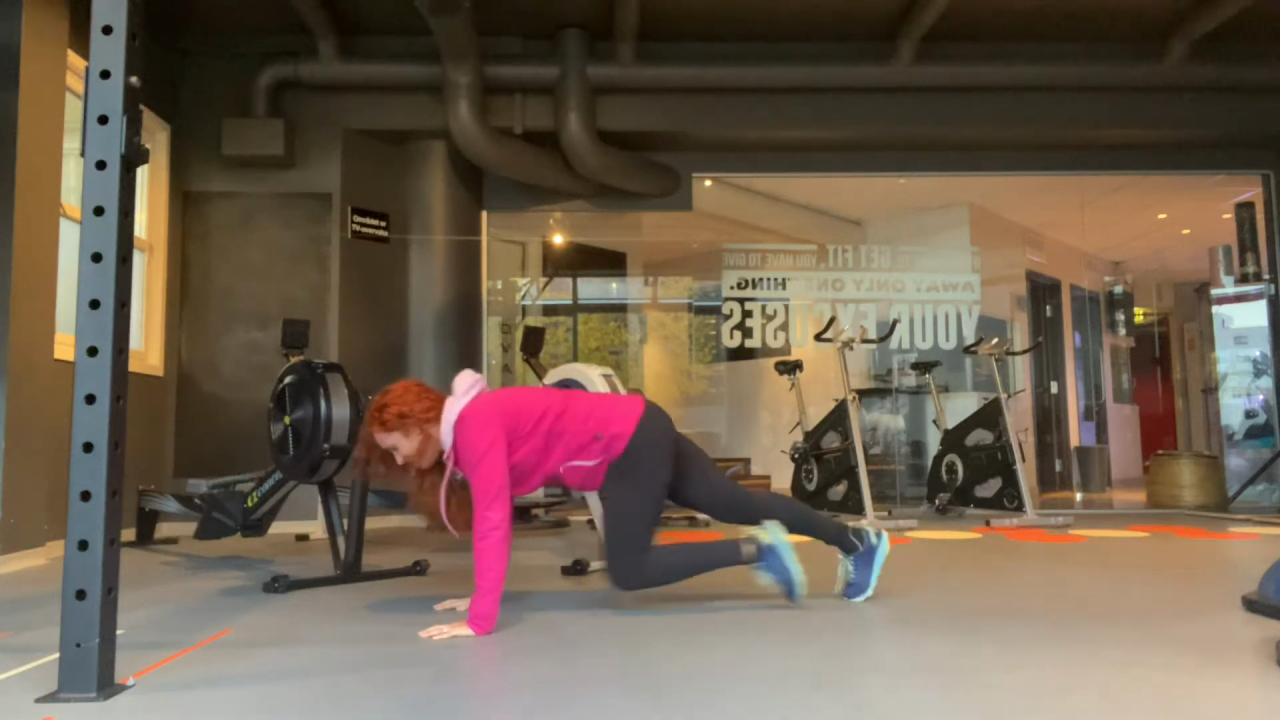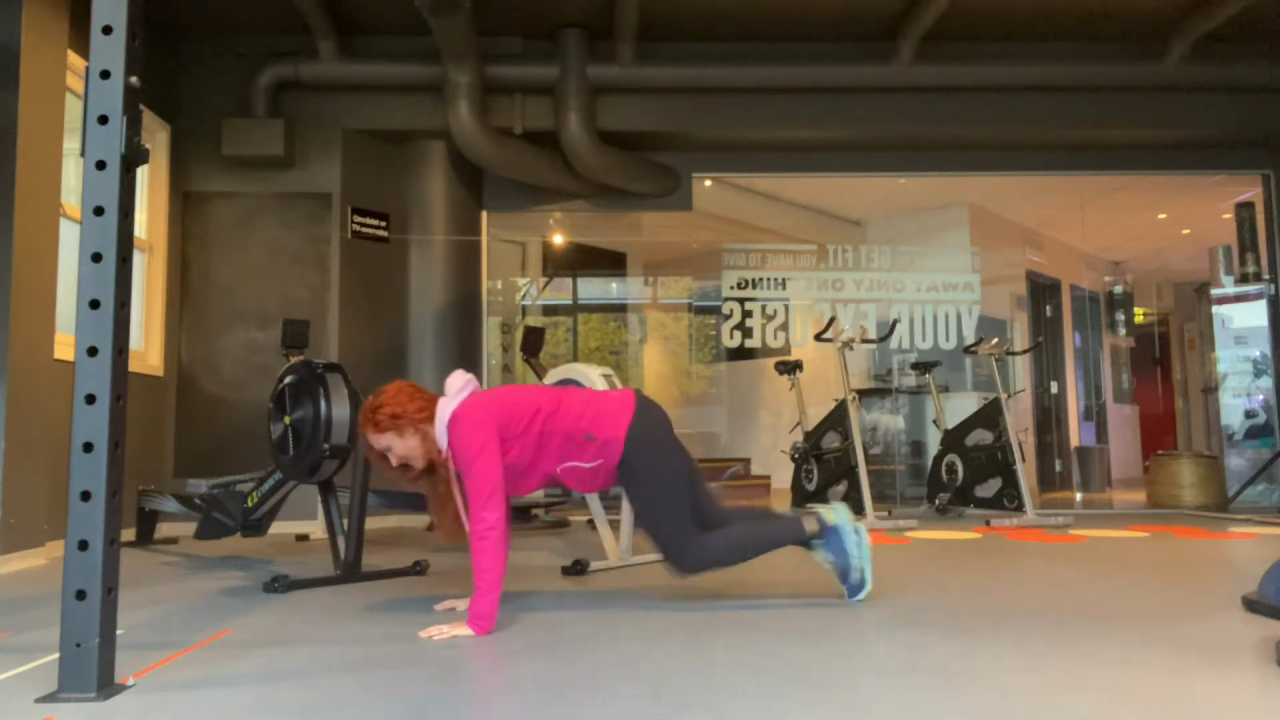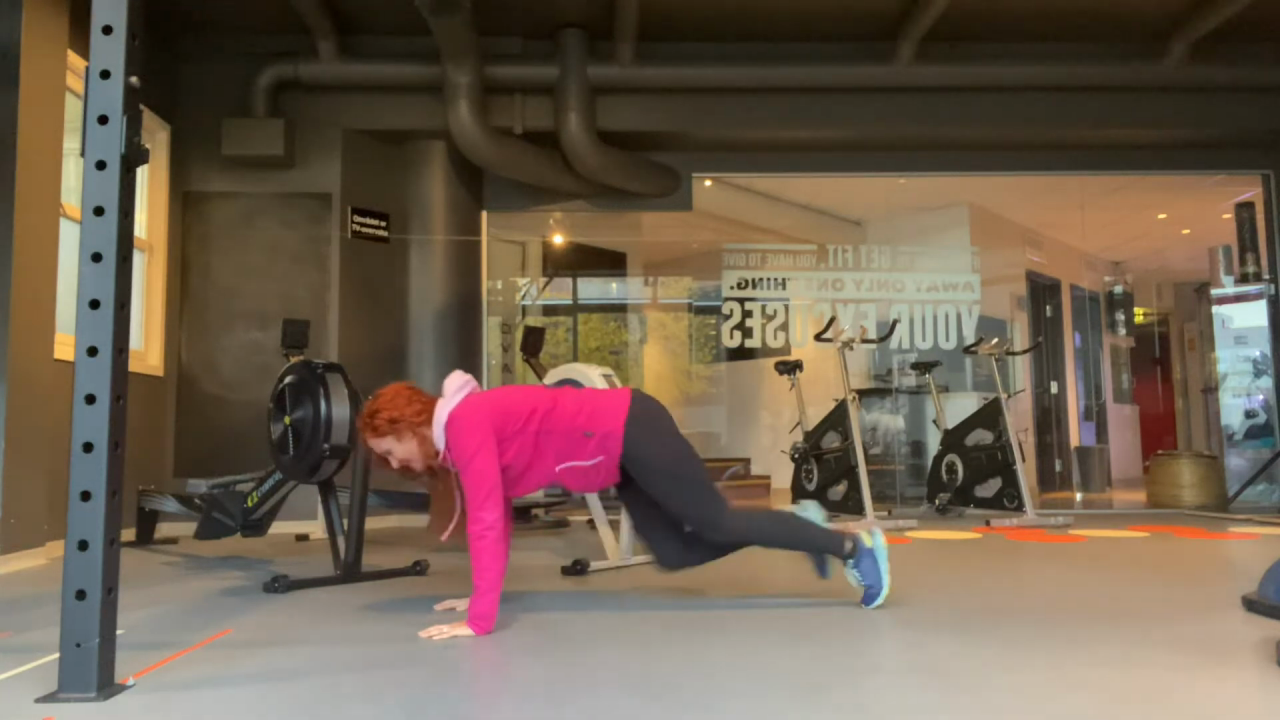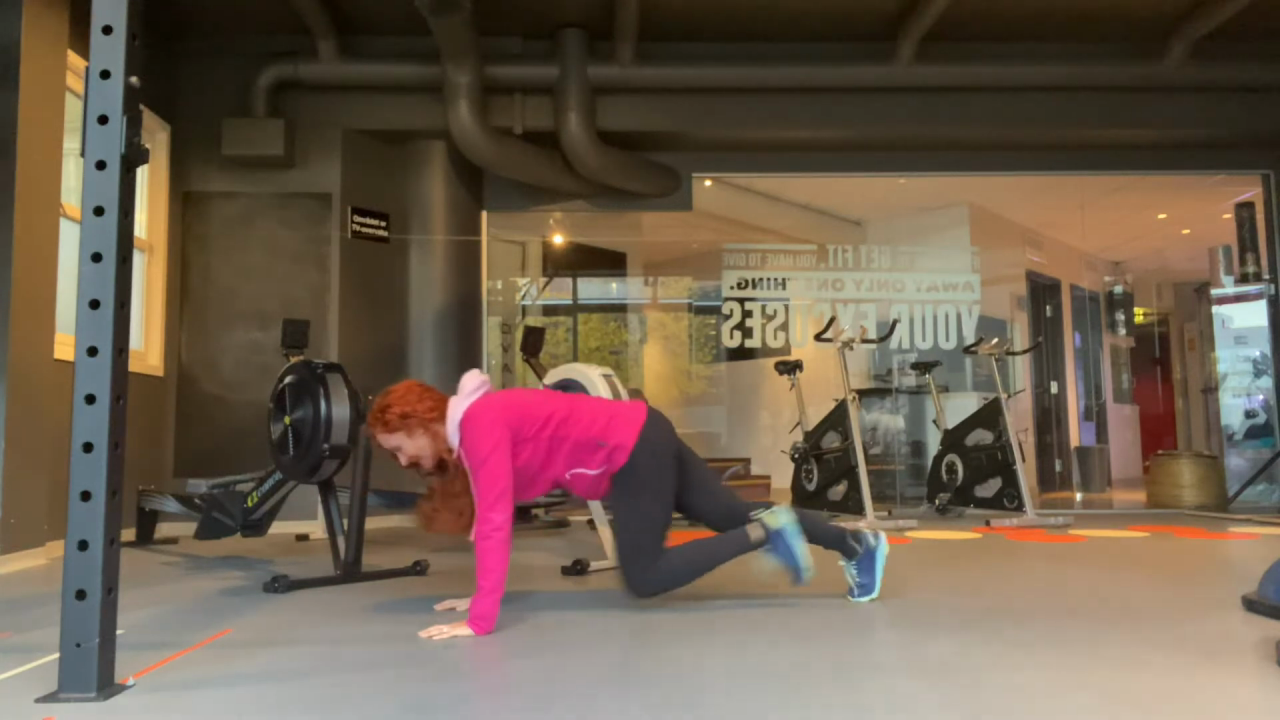
dt=0.4s
person 1, frame 1
left shoulder: (475, 426)
right shoulder: (471, 427)
left elbow: (492, 521)
right elbow: (496, 514)
left wrist: (480, 619)
right wrist: (481, 593)
left hip: (636, 438)
right hip: (628, 437)
left knee: (628, 569)
right knee: (736, 503)
left ankle: (757, 549)
right ankle: (859, 542)
person 1, frame 2
left shoulder: (468, 424)
right shoulder: (463, 428)
left elbow: (488, 521)
right elbow: (491, 516)
left wrist: (479, 619)
right wrist: (480, 592)
left hip: (632, 434)
right hip: (626, 434)
left knee: (688, 553)
right knee: (708, 522)
left ankle: (820, 526)
right ankle: (832, 537)
person 1, frame 3
left shoulder: (465, 425)
right shoulder: (466, 428)
left elbow: (485, 523)
right elbow: (498, 516)
left wrist: (479, 619)
right wrist: (479, 593)
left hip: (633, 430)
right hip: (620, 440)
left knee: (714, 524)
right knee: (674, 554)
left ankle: (855, 545)
right ankle: (800, 524)
person 1, frame 4
left shoulder: (480, 424)
right shoulder: (468, 431)
left elbow: (494, 523)
right elbow: (495, 515)
left wrist: (480, 619)
right wrist: (480, 594)
left hip: (639, 443)
right hip: (637, 446)
left knee: (644, 580)
right knee: (735, 514)
left ankle: (766, 534)
right ankle: (859, 545)
